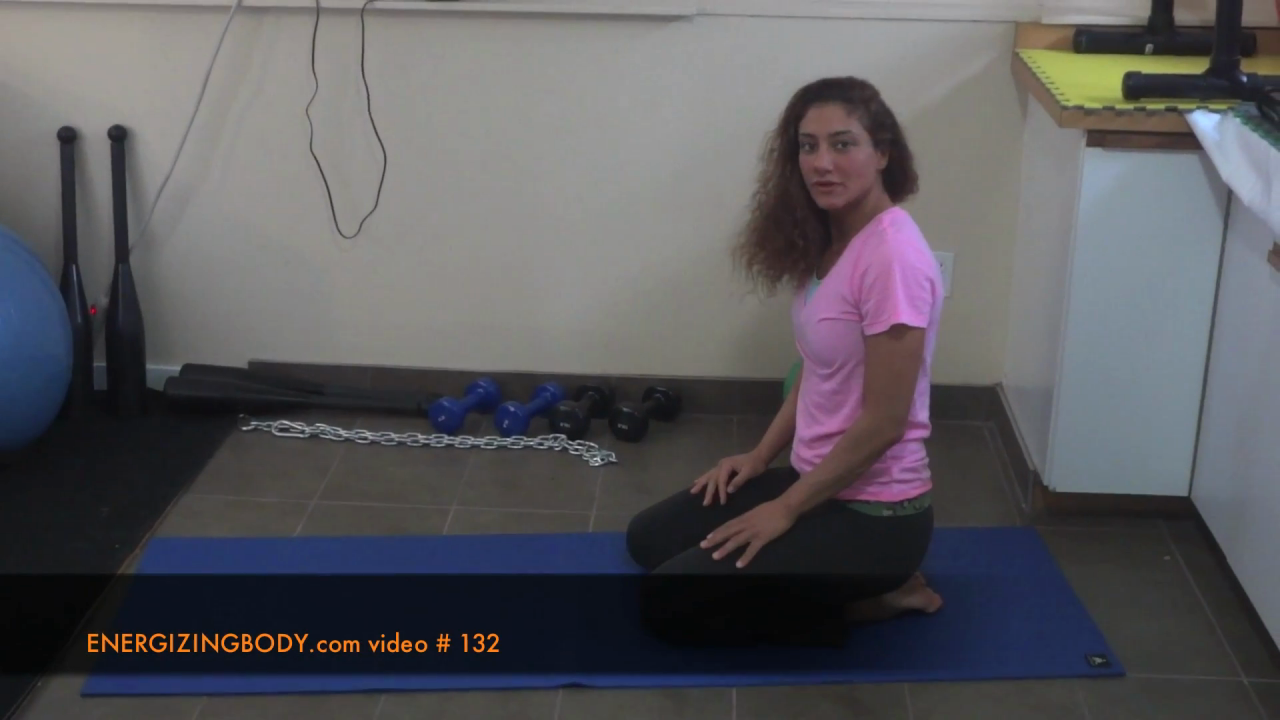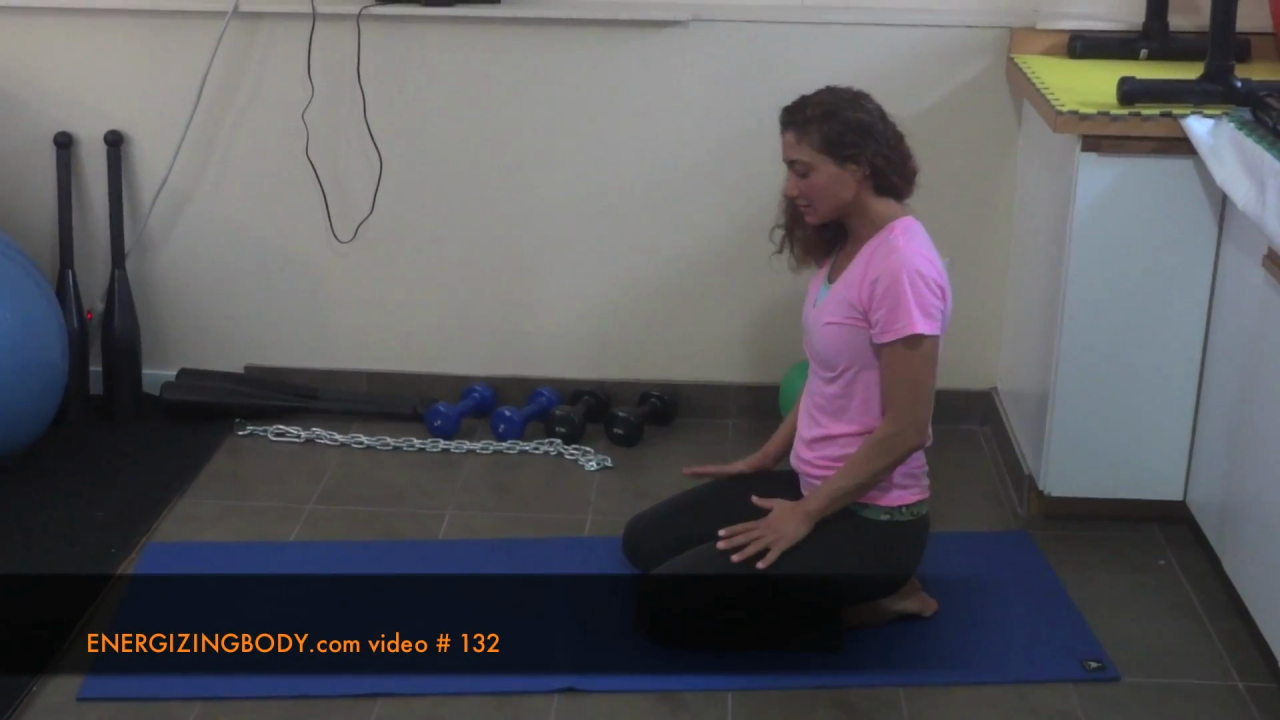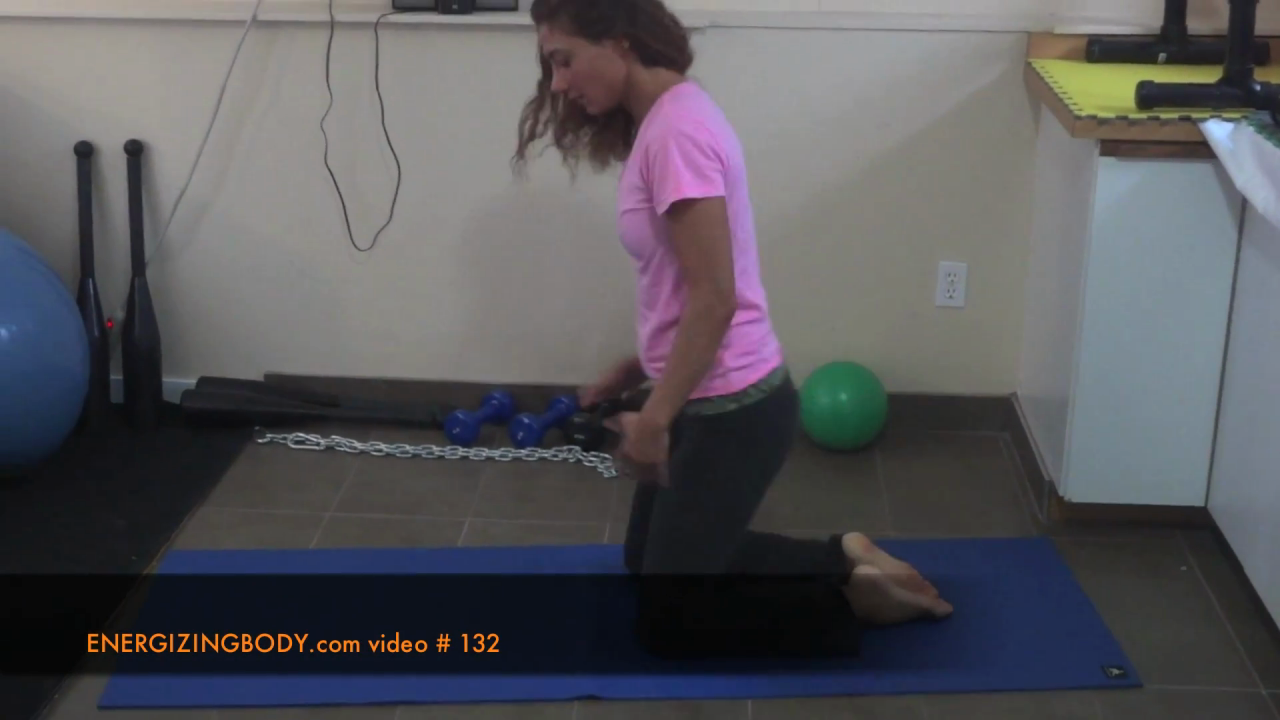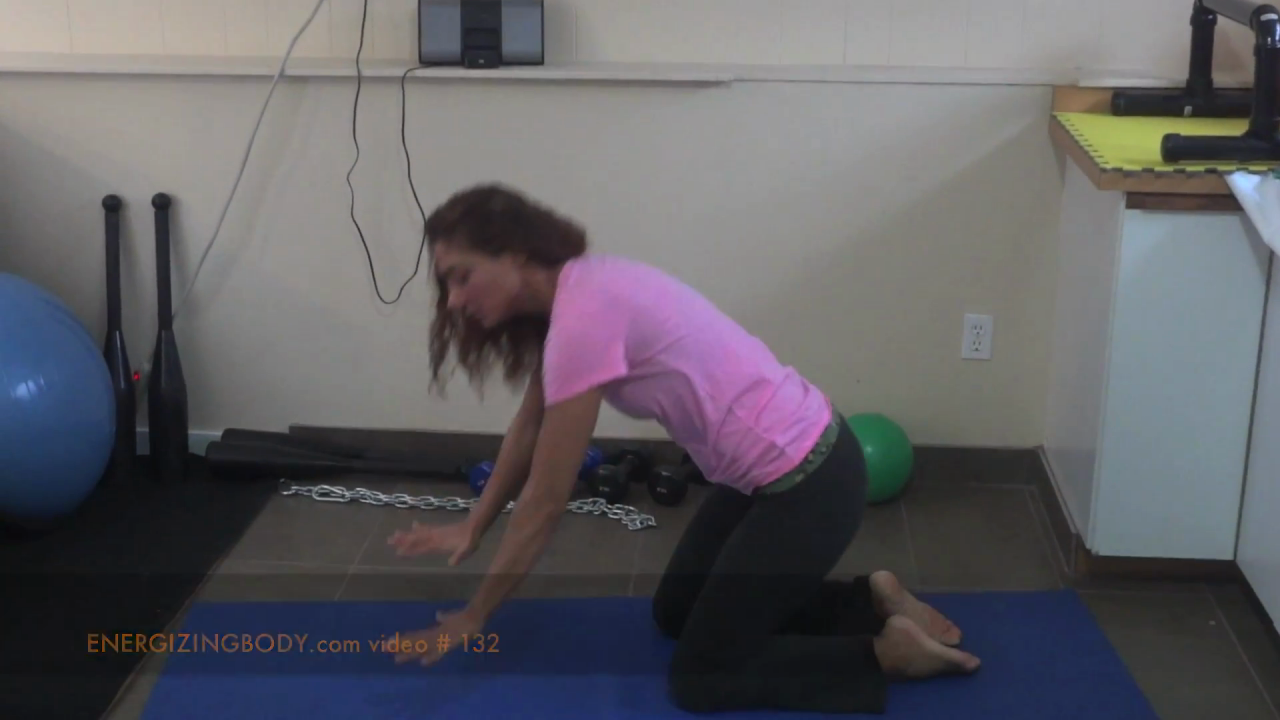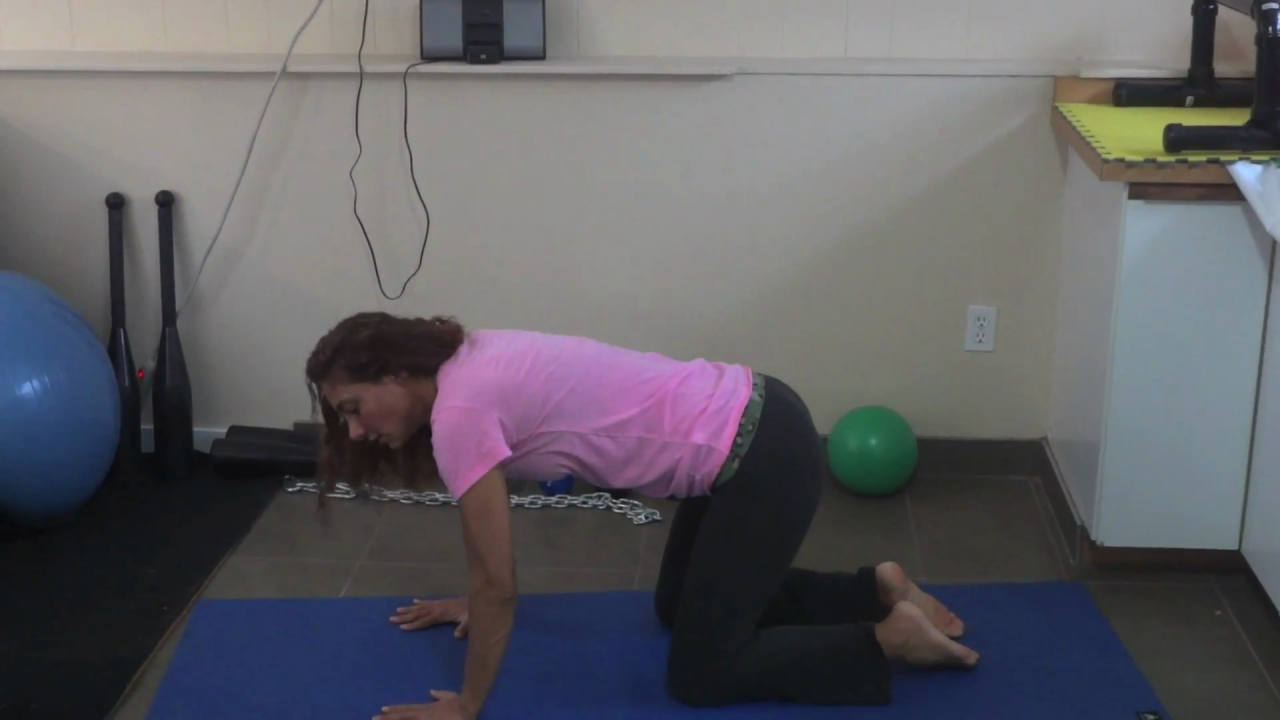
dt=1s
person 1, frame 1
left shoulder: (891, 258)
right shoulder: (826, 240)
left elbow: (884, 423)
left wrist: (787, 509)
right wrist: (760, 458)
left hip: (875, 514)
right hip: (821, 479)
left knee: (671, 604)
right knee: (649, 539)
left ankle: (875, 595)
right ankle: (859, 581)
person 1, frame 2
left shoulder: (900, 267)
right shoulder: (846, 245)
left elbow: (906, 431)
left wrist: (806, 516)
right wrist: (767, 457)
left hip: (871, 517)
right hip: (817, 482)
left knee: (667, 606)
right knee: (645, 541)
left ankle: (864, 597)
right ankle: (846, 582)
person 1, frame 3
left shoulder: (676, 132)
right shoulder: (666, 118)
left elbow: (714, 299)
left wrist: (658, 417)
right wrist: (645, 360)
left hip: (731, 408)
right hip: (704, 396)
left knee: (671, 622)
right knee: (649, 560)
left ankle: (853, 599)
right ankle: (843, 559)
person 1, frame 4
left shoulder: (584, 317)
right shoulder: (576, 290)
left elbow: (548, 497)
right elbow: (531, 426)
left wrist: (472, 617)
right wrist: (472, 529)
left hip: (808, 483)
right hip: (776, 464)
right knee: (674, 611)
left ankle: (889, 647)
right ankle: (870, 600)
person 1, frame 5
left shoulder: (458, 414)
right shoulder: (468, 365)
left elbow: (497, 585)
right wrist: (474, 603)
left hip: (763, 459)
right hip: (748, 422)
right knee: (679, 608)
left ankle: (891, 637)
right ankle: (877, 590)
